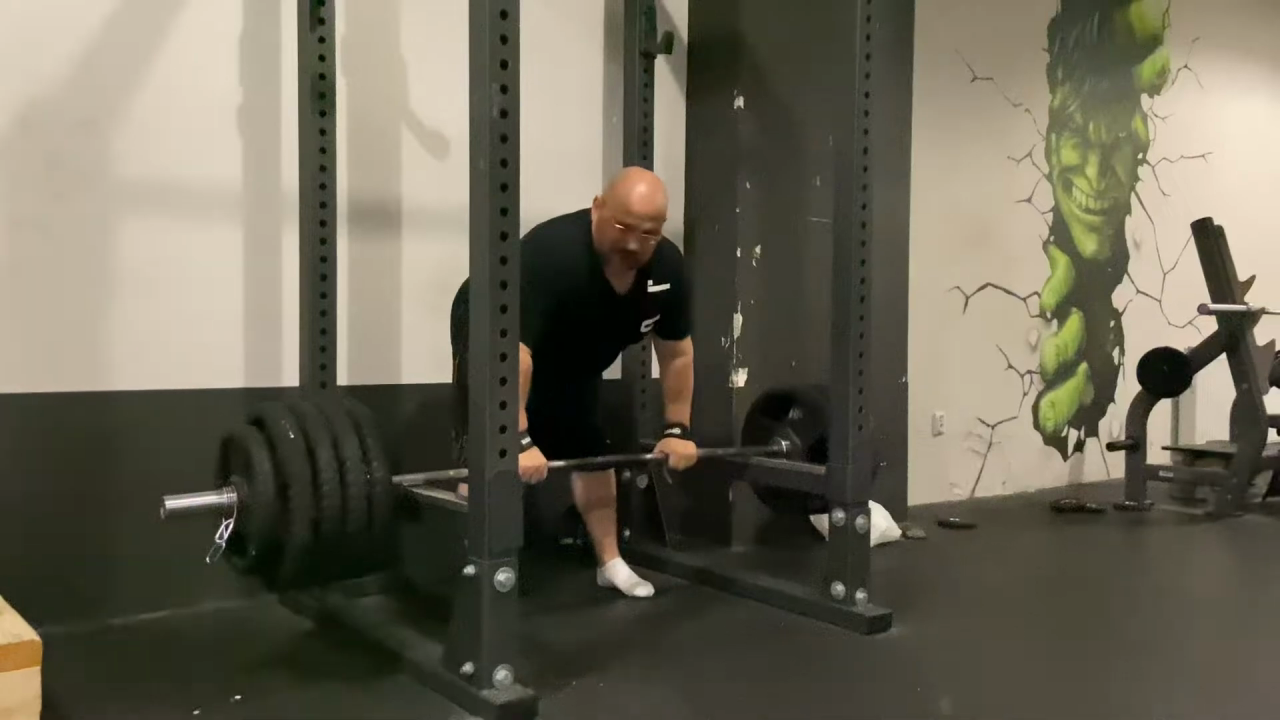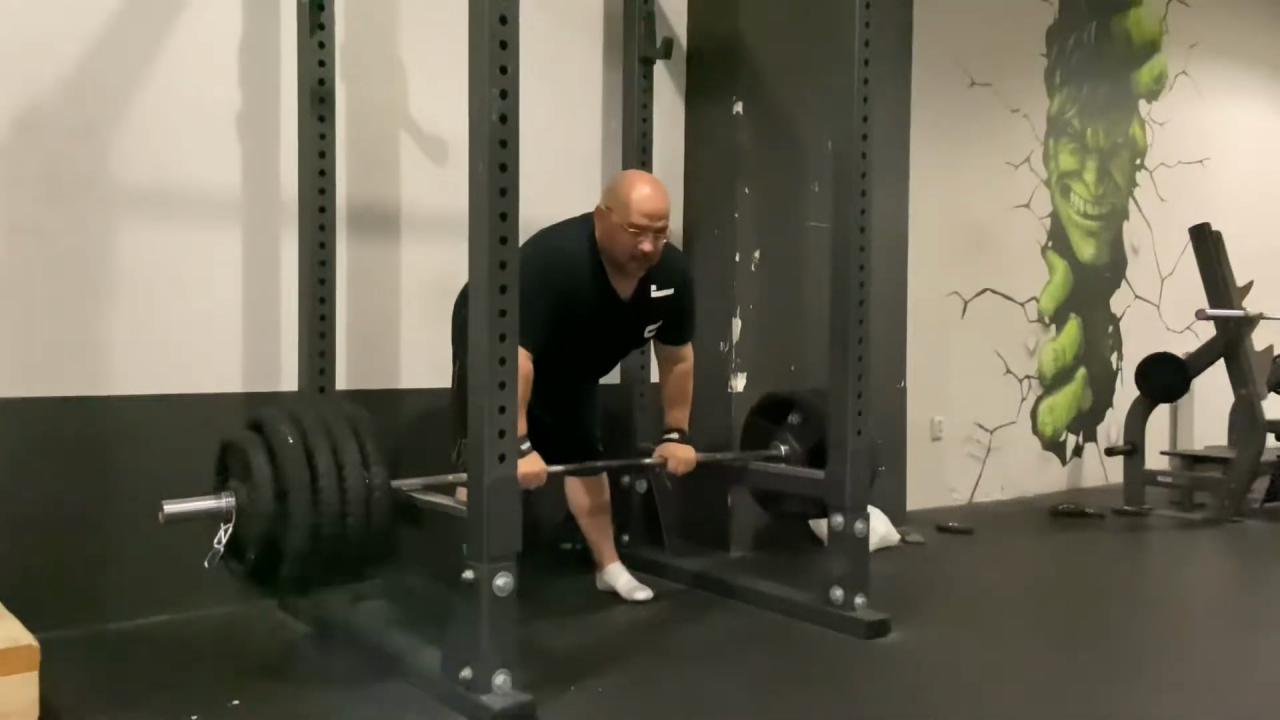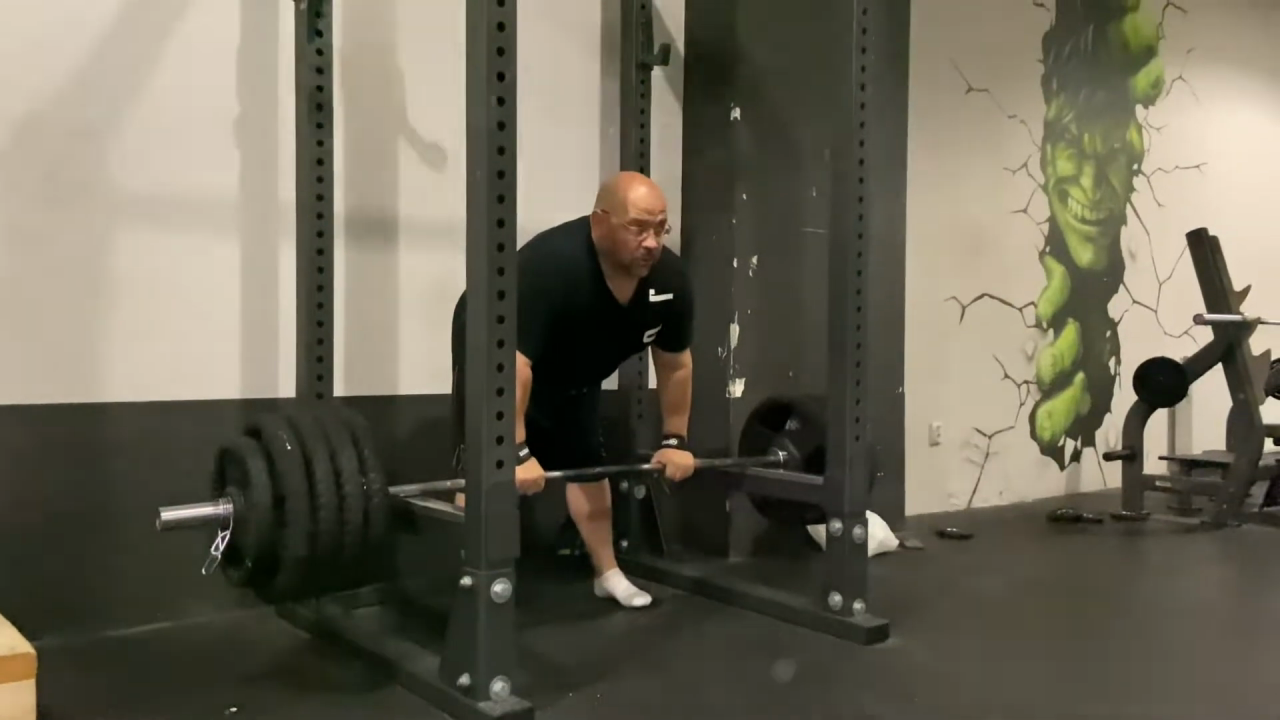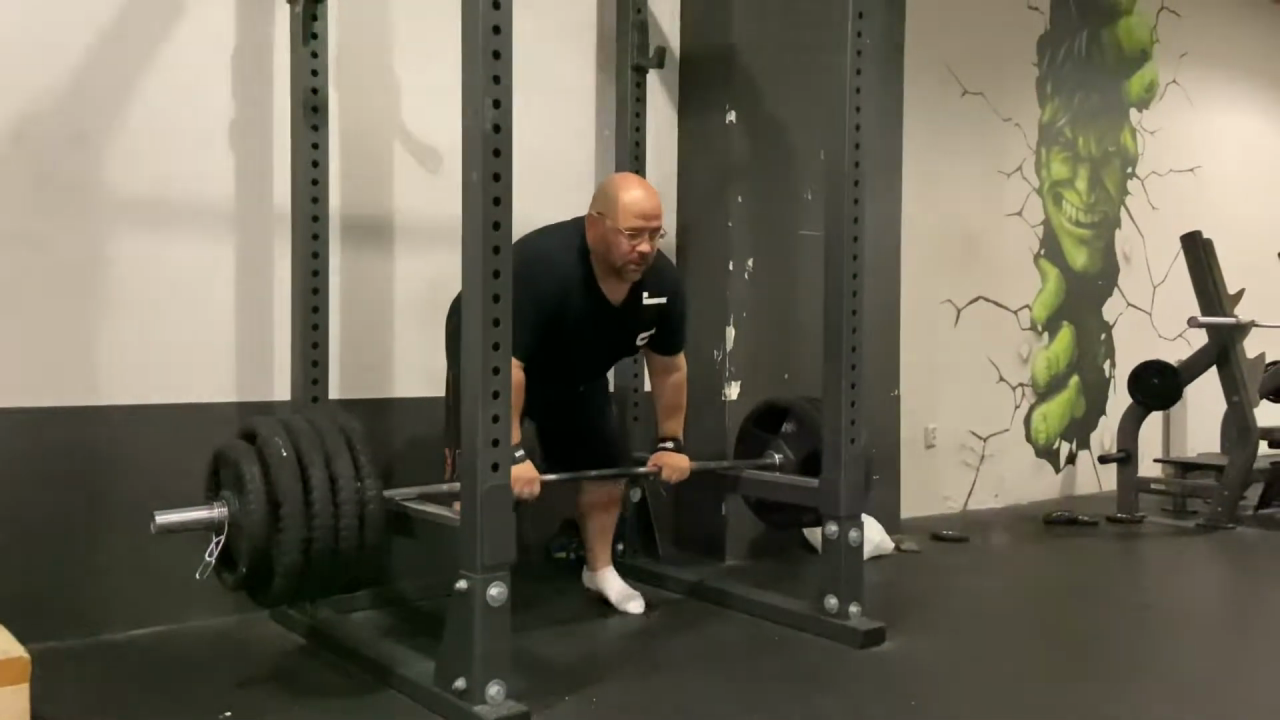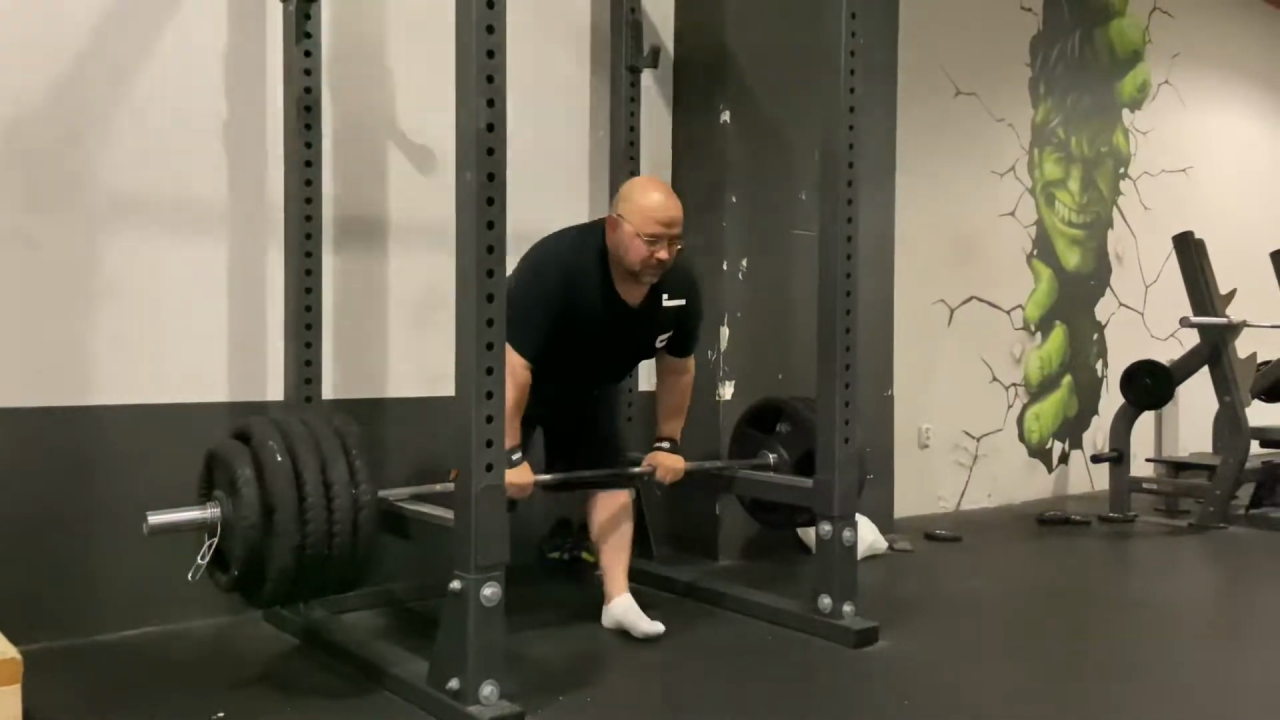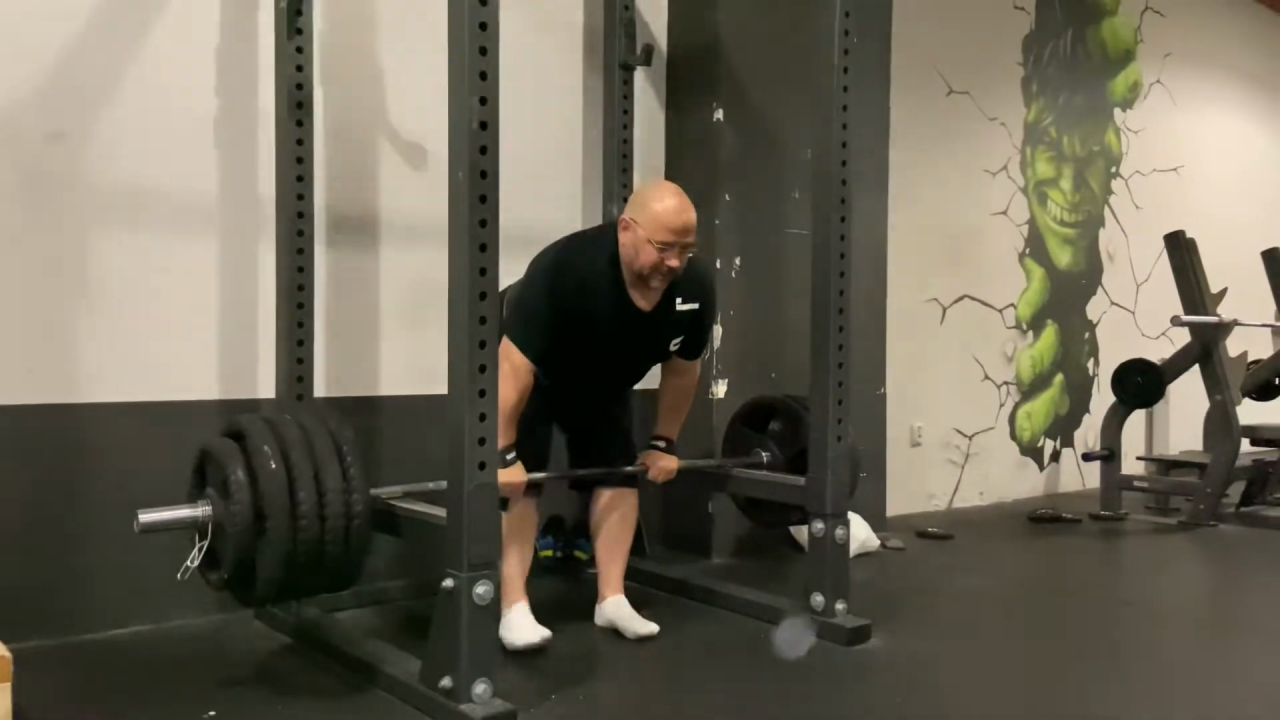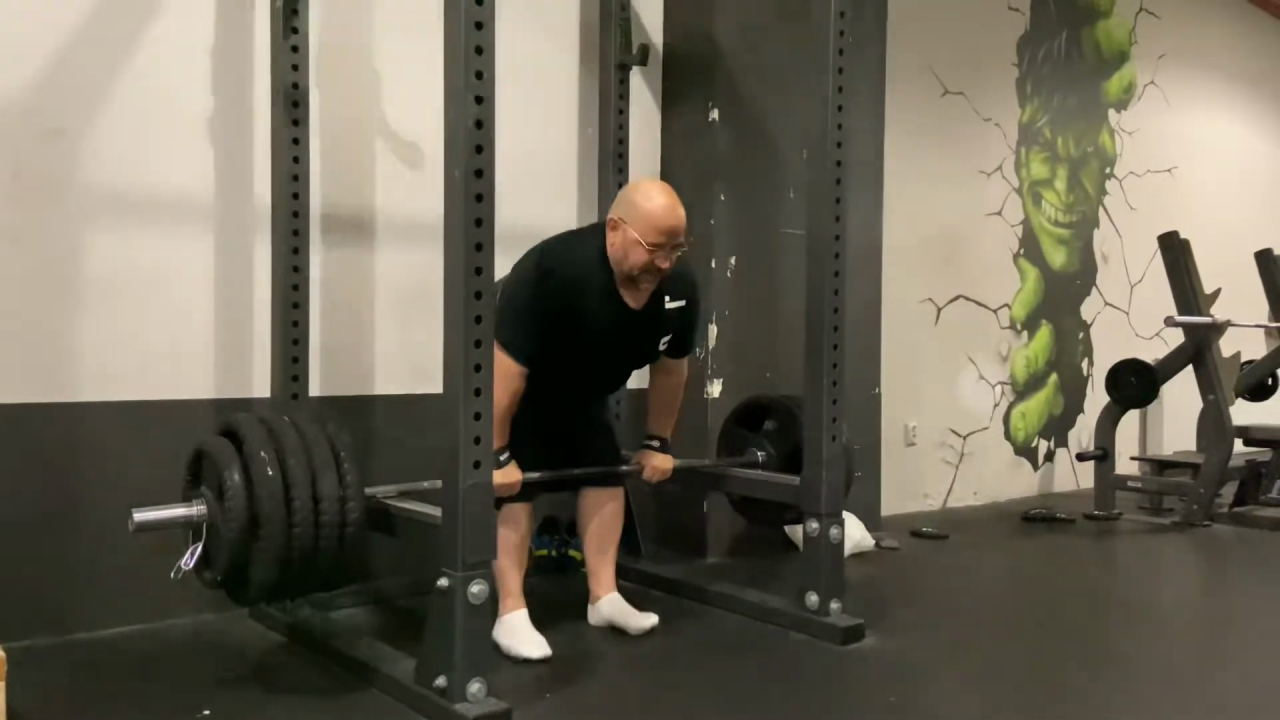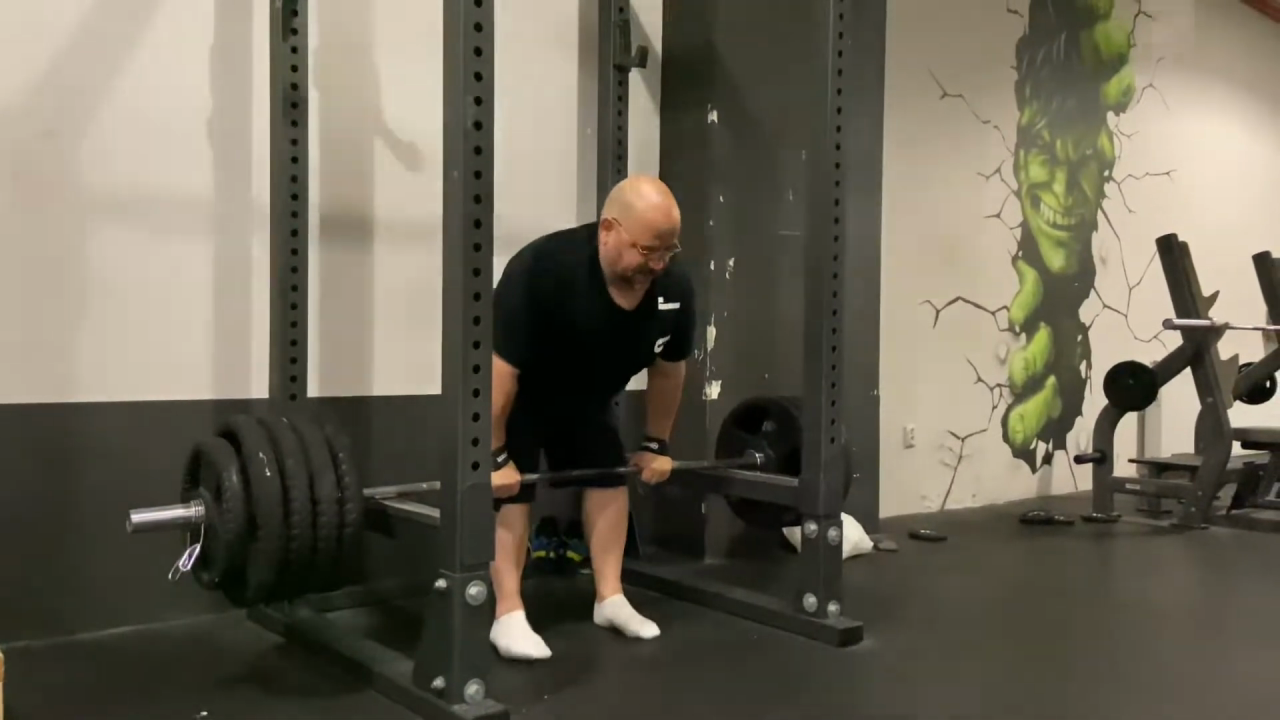
dt=0.4s
person 1, frame 1
left shoulder: (667, 266)
right shoulder: (551, 251)
left elbow: (676, 352)
right elbow: (512, 352)
left wrist: (677, 429)
right wrist: (518, 440)
left hip: (572, 358)
left knee: (592, 450)
left ankle: (610, 562)
person 1, frame 2
left shoulder: (672, 272)
right shoulder: (555, 258)
left elbow: (677, 358)
right elbow: (515, 357)
left wrist: (676, 434)
right wrist: (519, 446)
left hip: (570, 364)
left knee: (584, 456)
left ankle: (609, 567)
person 1, frame 3
left shoulder: (669, 277)
right shoulder: (551, 263)
left elbow: (675, 364)
right elbow: (513, 363)
left wrist: (674, 440)
right wrist: (517, 452)
left hip: (572, 372)
left knee: (587, 464)
left ankle: (608, 574)
person 1, frame 4
left shoulder: (661, 279)
right shoulder: (542, 262)
left elbow: (669, 367)
right elbow: (504, 366)
left wrist: (670, 443)
right wrist: (512, 455)
left hip: (576, 370)
left knee: (606, 459)
left ankle: (600, 569)
person 1, frame 5
left shoulder: (679, 284)
right shoulder: (558, 264)
left elbow: (678, 369)
right elbow: (512, 364)
left wrist: (667, 444)
right wrist: (510, 455)
left hip: (591, 383)
right hip: (514, 370)
left knee: (610, 475)
left ankle: (618, 600)
person 1, frame 6
left shoulder: (695, 285)
right shoulder: (567, 267)
left elbow: (683, 368)
right elbow: (515, 363)
left wrist: (663, 444)
right wrist: (503, 454)
left hip: (603, 386)
right hip: (531, 374)
left knee: (620, 474)
right knee: (517, 482)
left ankle: (611, 599)
right ankle: (515, 607)
person 1, frame 7
left shoulder: (679, 286)
right shoulder: (554, 268)
left elbow: (670, 367)
right elbow: (506, 368)
left wrist: (657, 444)
right wrist: (497, 455)
left hip: (582, 391)
right hip: (514, 380)
left knee: (605, 475)
right knee: (514, 486)
left ankle: (604, 598)
right ankle: (511, 613)
person 1, frame 8
left shoulder: (674, 287)
right shoulder: (543, 268)
left elbow: (668, 370)
right elbow: (499, 370)
left wrist: (655, 446)
right wrist: (494, 456)
left hip: (585, 394)
right hip: (515, 390)
left knee: (610, 476)
right knee: (511, 488)
left ankle: (610, 599)
right ankle: (508, 615)
